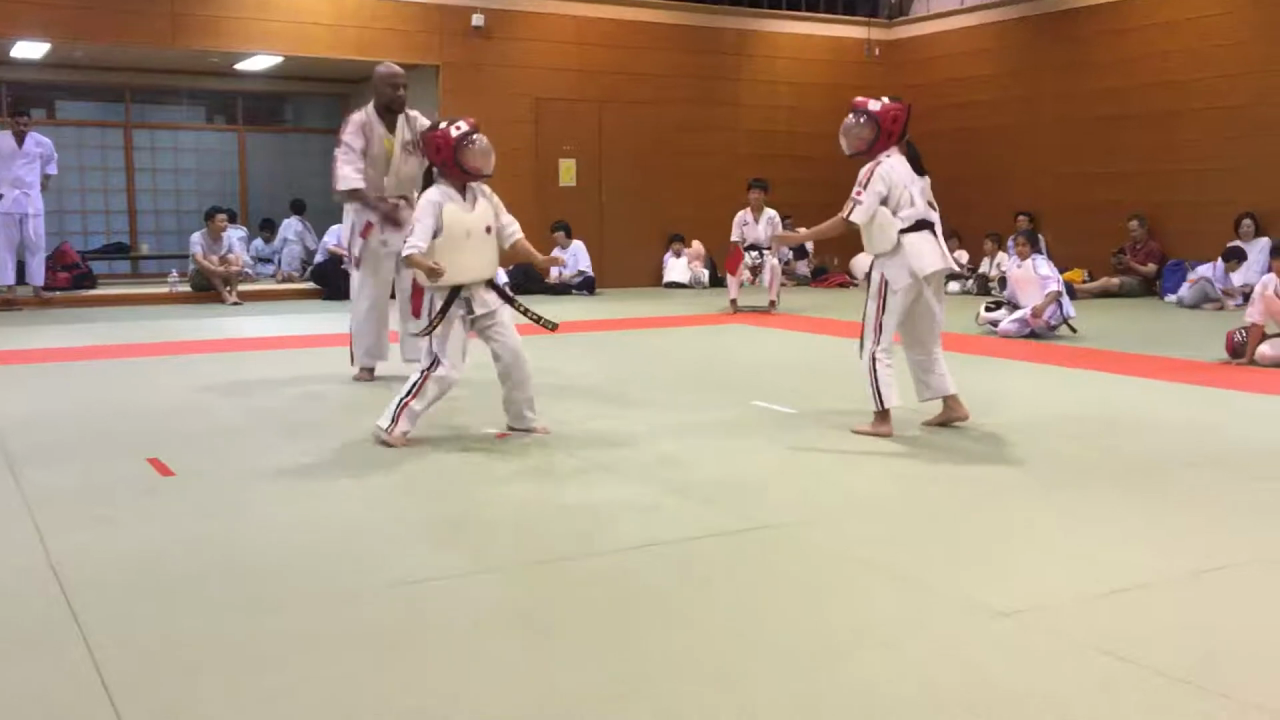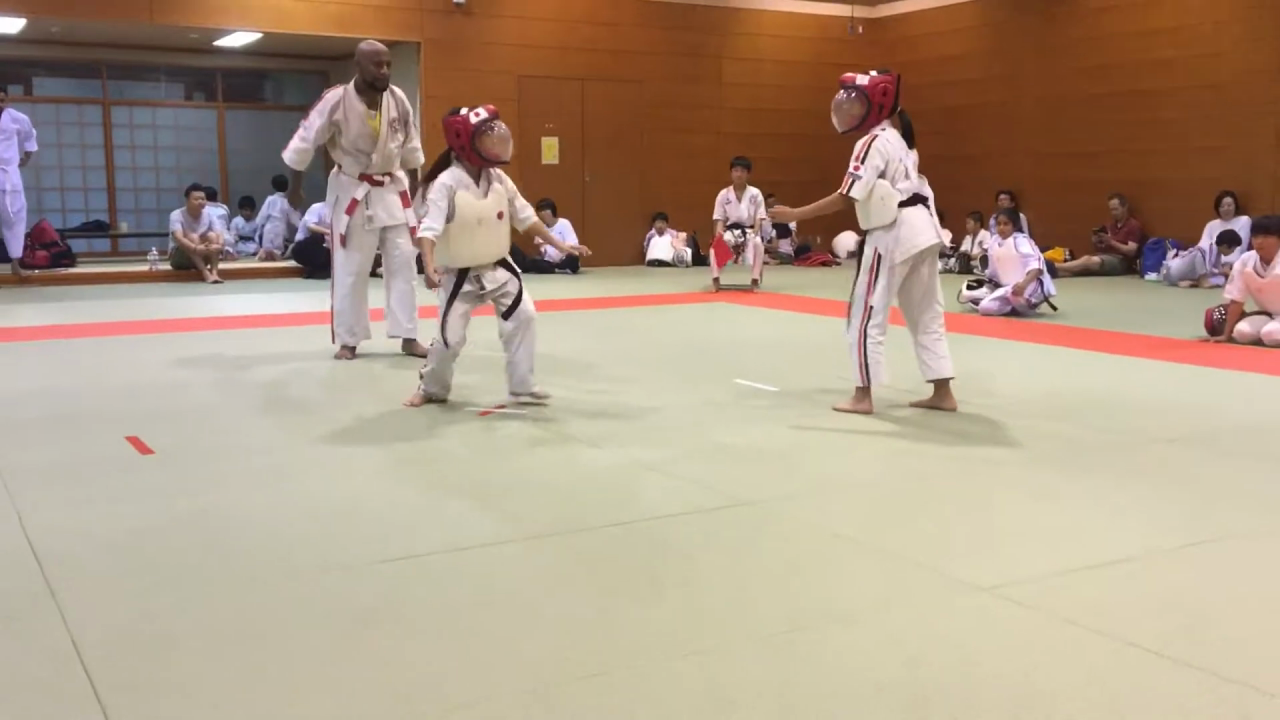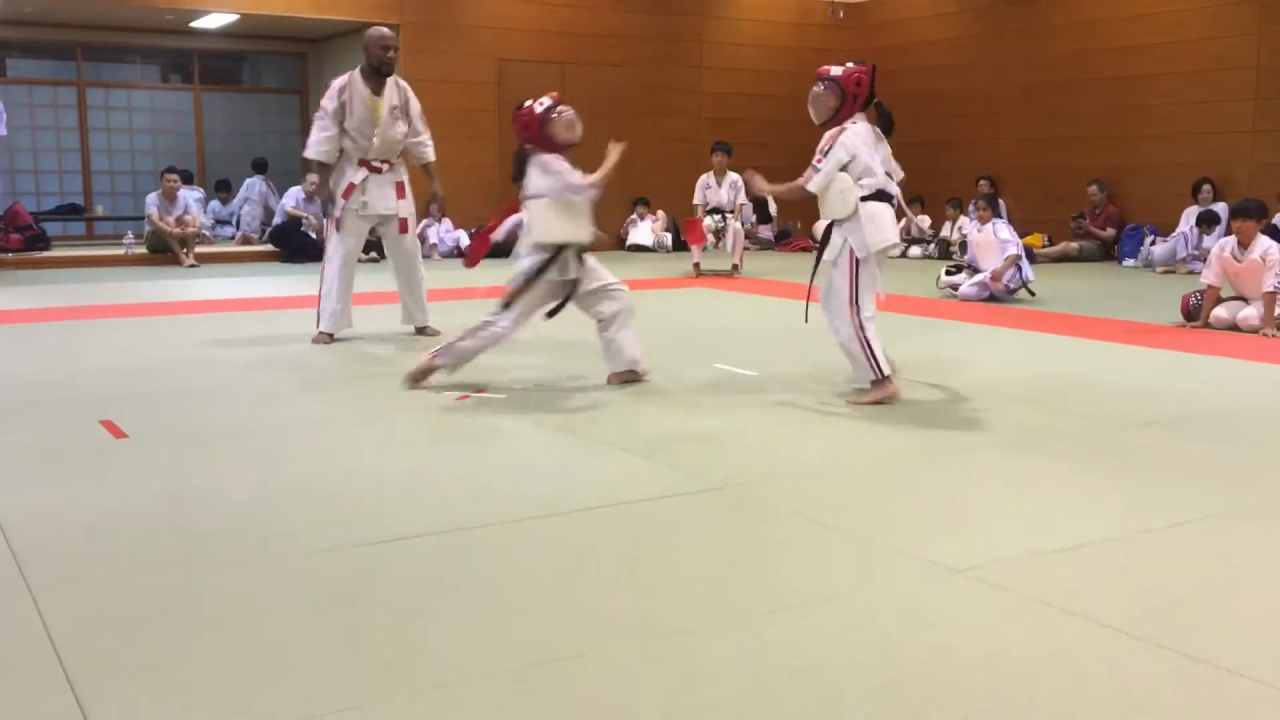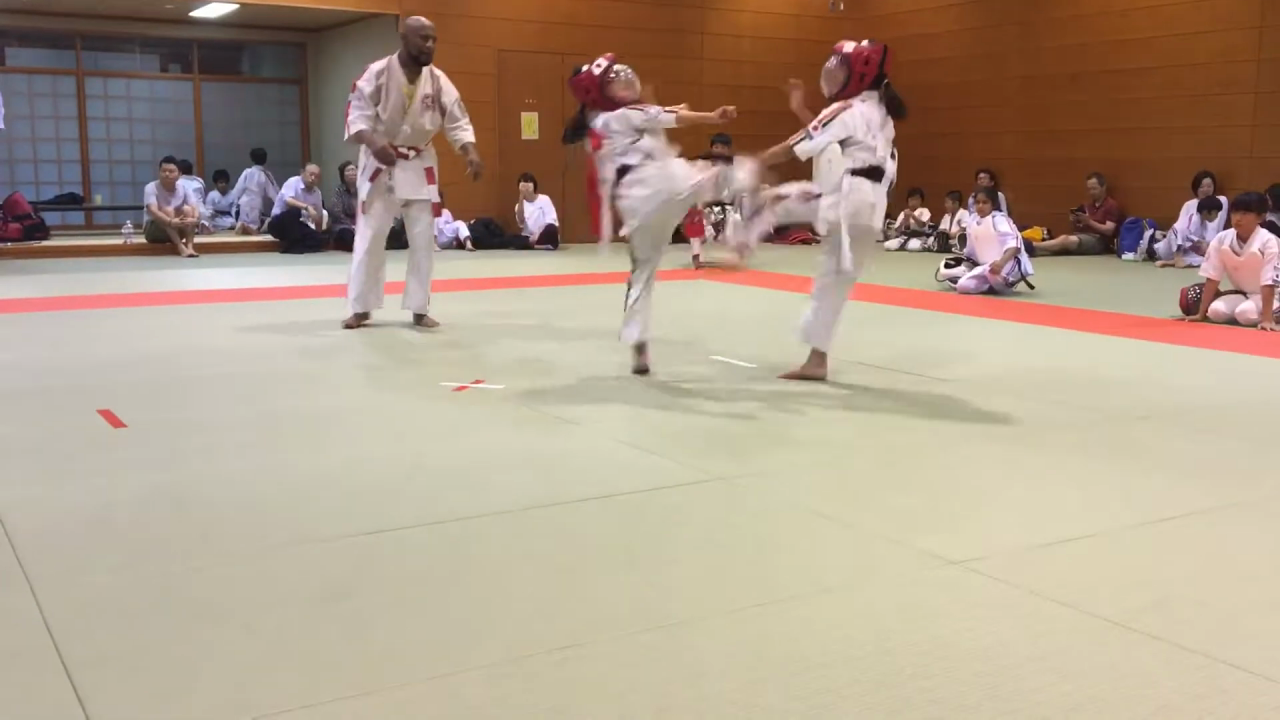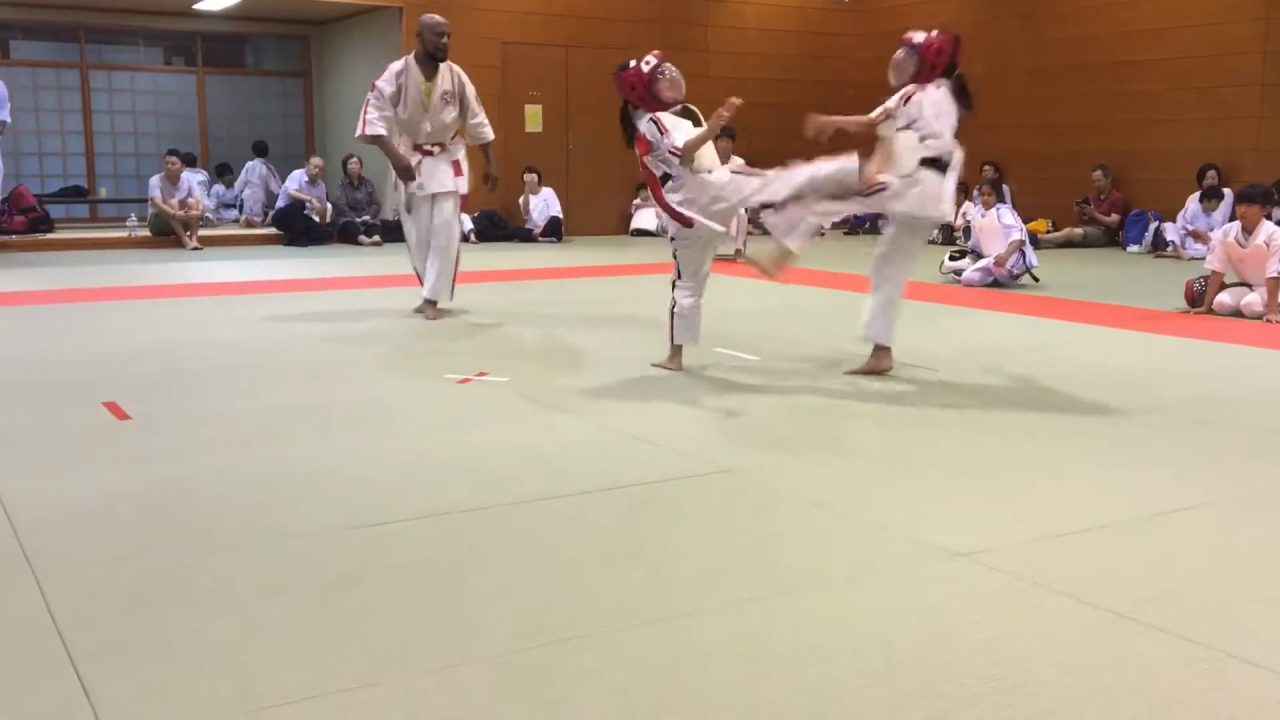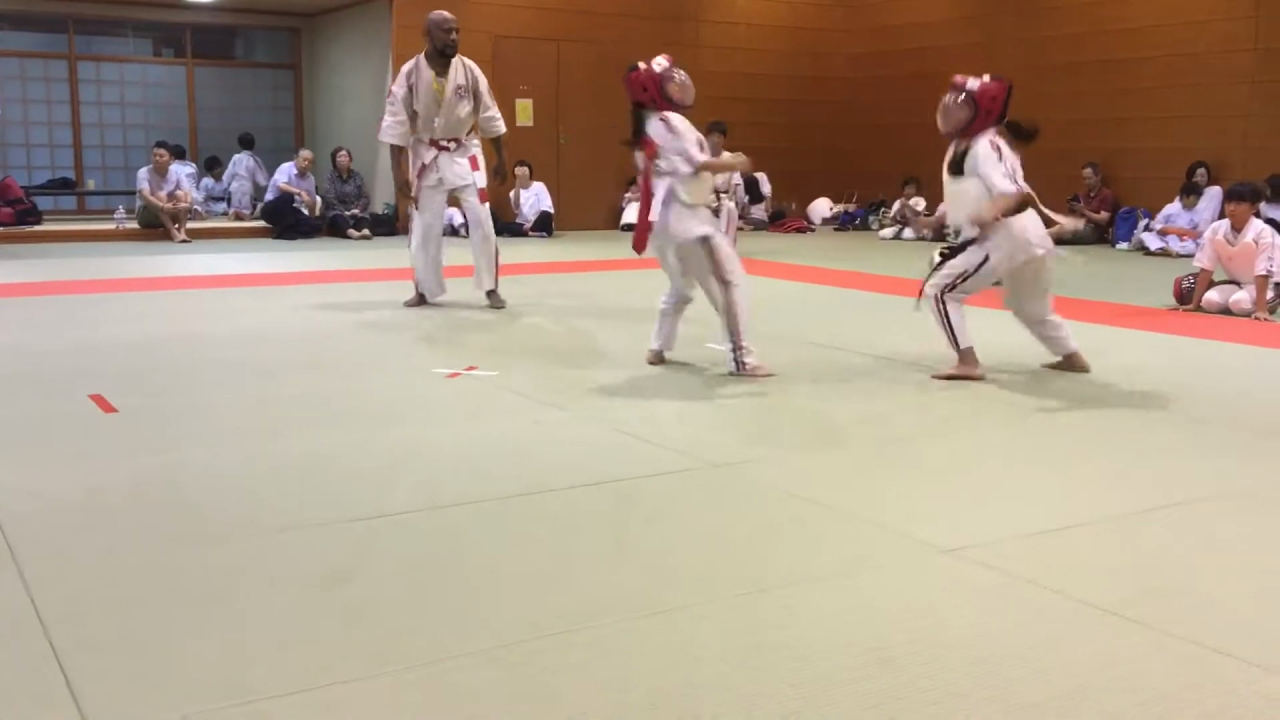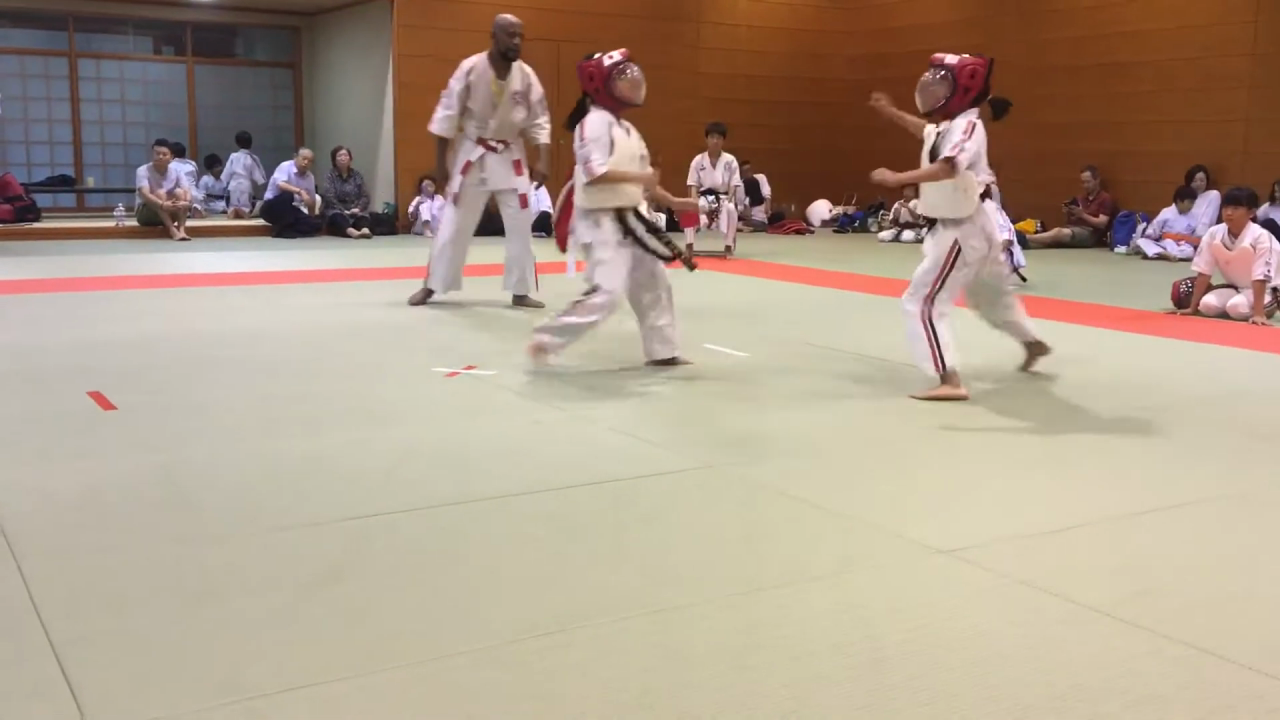
dt=0.3s
person 1, frame 1
left shoulder: (876, 171)
right shoulder: (910, 167)
left elbow: (847, 221)
right elbow: (931, 211)
left wrist: (800, 237)
left hip: (898, 261)
right hip: (926, 256)
left knee: (877, 341)
right knee: (923, 338)
left ankle: (882, 418)
right ankle: (952, 404)
person 1, frame 2
left shoulder: (872, 144)
right shoulder: (898, 140)
left elbow: (845, 197)
left wrist: (795, 214)
left hip: (893, 236)
right hip: (919, 231)
left knee: (867, 315)
right knee: (926, 315)
left ankle: (863, 396)
right ankle: (942, 392)
person 1, frame 3
left shoulder: (840, 137)
right shoulder: (873, 133)
left elbow: (806, 186)
right elbow: (894, 177)
left wrist: (766, 188)
left hip: (857, 227)
right hip: (877, 223)
left knee: (849, 311)
right knee: (835, 305)
left ankle: (882, 382)
right ankle: (880, 375)
person 1, frame 4
left shoulder: (844, 111)
right shoulder: (882, 112)
left elbow: (796, 148)
left wrist: (759, 161)
left hip: (848, 197)
right hip: (870, 207)
left knee: (773, 199)
right knee: (833, 283)
right ankle: (816, 361)
person 1, frame 5
left shoulder: (915, 95)
right shoulder: (947, 101)
left elbow: (870, 124)
left wrist: (829, 122)
left hip: (908, 188)
right hip: (931, 197)
left knee: (816, 189)
right knee: (889, 275)
left ankle: (784, 252)
right ankle: (881, 354)
person 1, frame 6
left shoulder: (986, 147)
right shoulder: (967, 147)
left elbow: (1014, 194)
right elbow: (968, 199)
left wrist: (990, 216)
right wrist: (942, 218)
left hip: (1007, 240)
right hip: (1026, 238)
left knee: (939, 290)
right knee: (1030, 305)
left ankle: (968, 361)
right ankle: (1072, 356)
person 1, frame 7
left shoulder: (965, 126)
right shoulder: (952, 125)
left elbow: (947, 167)
right elbow: (929, 132)
left wrist: (898, 178)
right wrist: (892, 112)
left hip: (963, 230)
right hip: (974, 225)
left knee: (923, 303)
right knee: (992, 294)
left ankle: (950, 381)
right ankle: (1034, 343)
person 2, frame 1
left shoulder: (484, 194)
right shoulder: (434, 200)
left elbow: (509, 233)
right elbow: (411, 250)
left wrist: (538, 259)
right wrist: (425, 266)
left hip: (484, 292)
right hip: (448, 298)
left knee: (512, 354)
right knee: (443, 367)
left ankle: (522, 418)
right ankle: (391, 425)
person 2, frame 2
left shoulder: (498, 180)
right shoulder: (447, 183)
left elbow: (524, 215)
right elbow: (427, 231)
left wrist: (558, 243)
right wrist: (429, 267)
left hip: (496, 266)
right hip: (458, 275)
left knee: (522, 316)
right knee: (449, 338)
left ankle: (522, 386)
right ankle: (433, 388)
person 2, frame 3
left shoulder: (553, 163)
right shoulder: (548, 164)
right elbow: (587, 189)
right wrist: (612, 160)
left hip: (572, 258)
right hip: (544, 259)
left knee: (615, 298)
right knee: (504, 319)
left ankle: (624, 366)
right ankle: (438, 360)
person 2, frame 4
left shoulder: (599, 126)
right shoulder: (620, 116)
right elbow: (670, 118)
right wrist: (715, 117)
left hip: (635, 203)
right hip: (658, 182)
left knee: (643, 275)
right knee: (720, 173)
left ankle: (639, 349)
person 2, frame 5
left shoulder: (647, 123)
right shoulder: (655, 122)
right elbow: (681, 152)
right wrist: (712, 127)
left hip: (683, 210)
right hip: (706, 191)
left knee: (689, 282)
right knee: (785, 183)
left ankle: (675, 353)
person 2, frame 6
left shoulder: (655, 125)
right shoulder: (670, 122)
right elbow: (692, 164)
left wrist: (716, 166)
right wrist: (728, 162)
left hip: (665, 219)
right hip: (686, 218)
left knee: (681, 287)
right knee: (730, 285)
left ankle: (659, 350)
right ankle: (743, 361)
person 2, frame 7
left shoulder: (626, 129)
right shoulder: (595, 124)
left elbow: (637, 176)
right elbow: (594, 171)
left wrist: (673, 201)
right wrist: (637, 177)
left hip: (629, 220)
right hip: (601, 223)
left knee: (654, 283)
right knee: (606, 292)
left ankle: (662, 351)
right ankle: (547, 339)
person 3, frame 1
left shoulder: (415, 121)
right shoulder: (357, 124)
right elbow: (348, 176)
right wrist: (381, 208)
left hip: (408, 213)
right hip: (367, 215)
left knee: (416, 290)
right knee: (368, 293)
right ankle: (367, 361)
person 3, frame 2
left shoulder: (397, 99)
right shoulder: (335, 102)
left elbow: (411, 146)
right elbow: (305, 143)
left wrist: (415, 187)
right wrist: (295, 187)
left hip: (393, 191)
right hip: (353, 192)
left knee: (403, 264)
right knee: (351, 270)
left ankle: (408, 336)
right ankle: (348, 340)
person 3, frame 3
left shoulder: (401, 90)
right shoulder: (342, 87)
left elbow: (419, 139)
right elbow: (324, 138)
left wrist: (435, 182)
right wrist: (325, 184)
left hip: (393, 179)
right hip: (353, 178)
left knee: (407, 254)
right knee: (340, 255)
left ankle: (420, 319)
right ankle: (328, 326)
person 3, frame 4
left shoulder: (437, 79)
right shoulder: (378, 73)
left elbow: (457, 122)
right elbow: (357, 116)
left wrist: (471, 152)
right wrist: (373, 143)
left hip: (420, 166)
right hip: (382, 163)
left knee: (422, 242)
right knee: (369, 238)
left ankle: (419, 310)
right ankle: (361, 308)
person 3, frame 5
left shoulder: (455, 74)
right shoulder: (397, 73)
left elbow: (476, 119)
right elbow: (374, 117)
left wrist: (490, 163)
right wrist: (393, 156)
left hip: (449, 159)
right hip: (411, 161)
left knee: (446, 230)
right knee: (418, 234)
left ankle: (433, 297)
right ankle: (431, 293)
person 3, frame 6
left shoulder: (469, 69)
right shoulder: (410, 72)
left elbow: (489, 114)
right elbow: (397, 124)
left wrist: (502, 156)
right wrist: (400, 170)
left hip: (465, 153)
right hip: (427, 156)
left knee: (481, 220)
right knee: (425, 227)
left ankle: (490, 288)
right ankle: (424, 290)
person 3, frame 7
left shoulder: (526, 75)
right shoulder: (470, 69)
left elbow: (539, 121)
right elbow: (447, 115)
left wrist: (542, 160)
right wrist: (441, 162)
left hip: (510, 157)
right hip: (473, 155)
left knee: (520, 225)
right knee: (454, 223)
left ankle: (521, 291)
right ankle: (432, 285)
